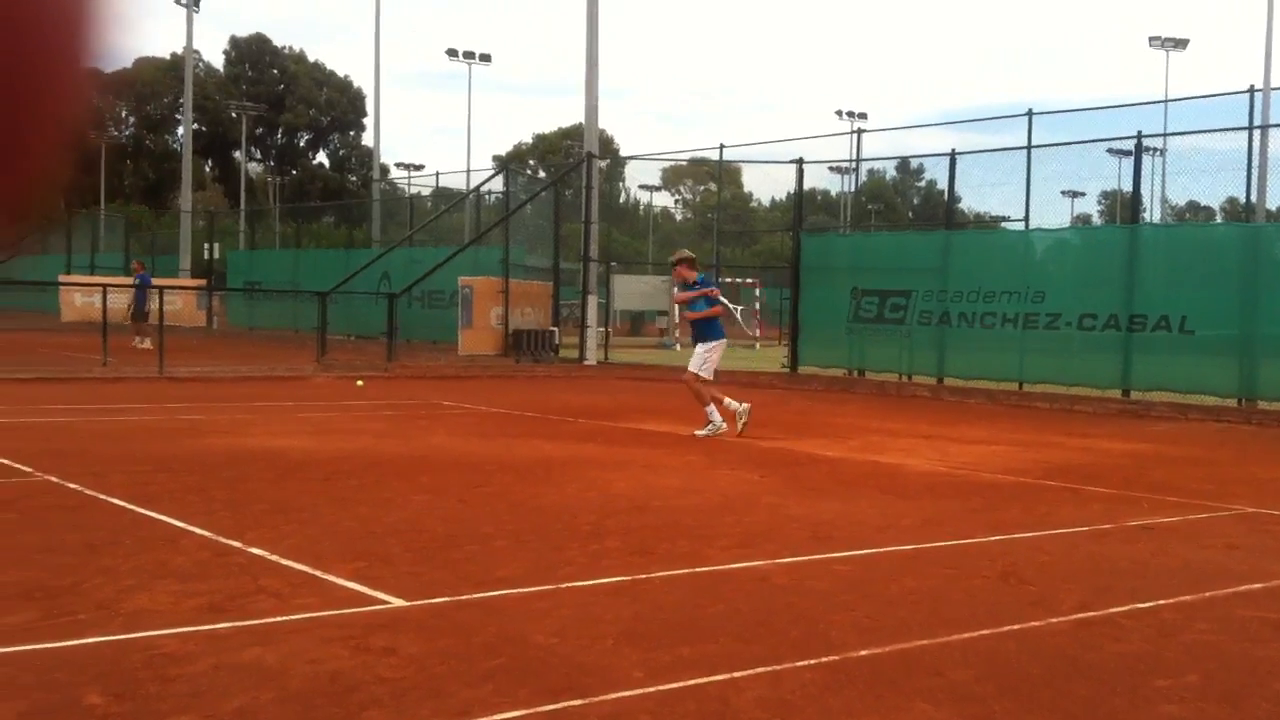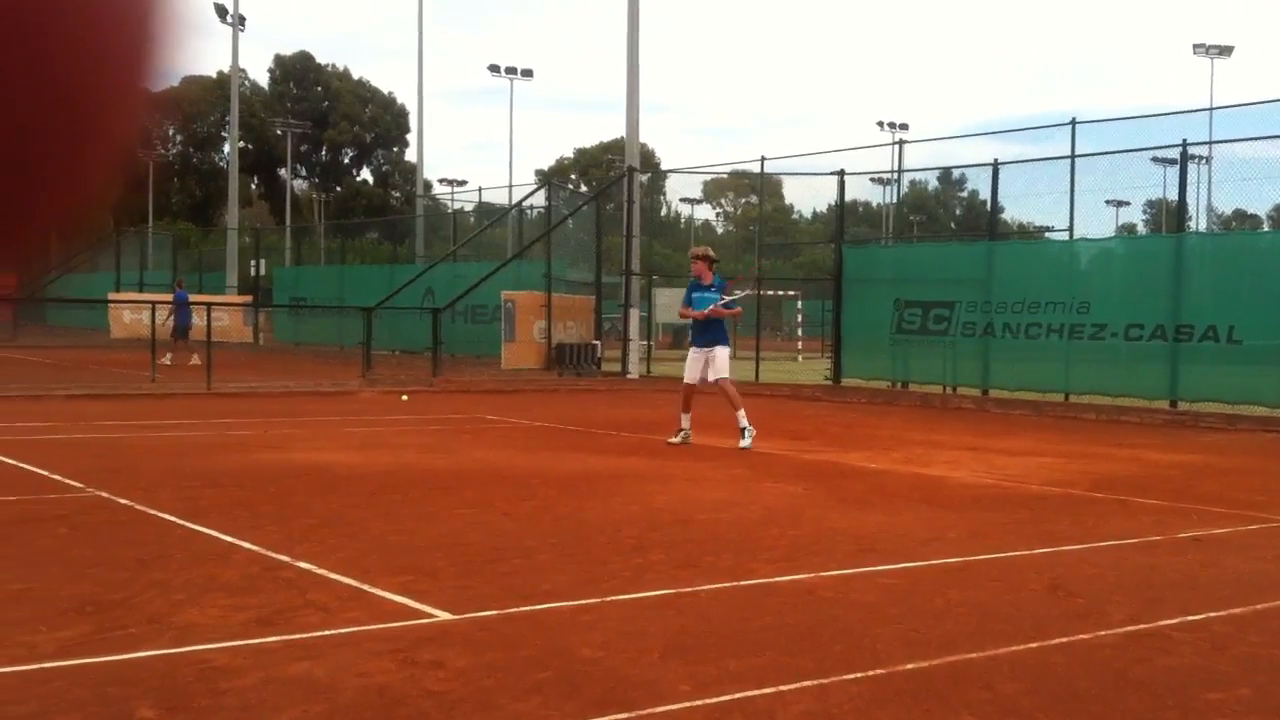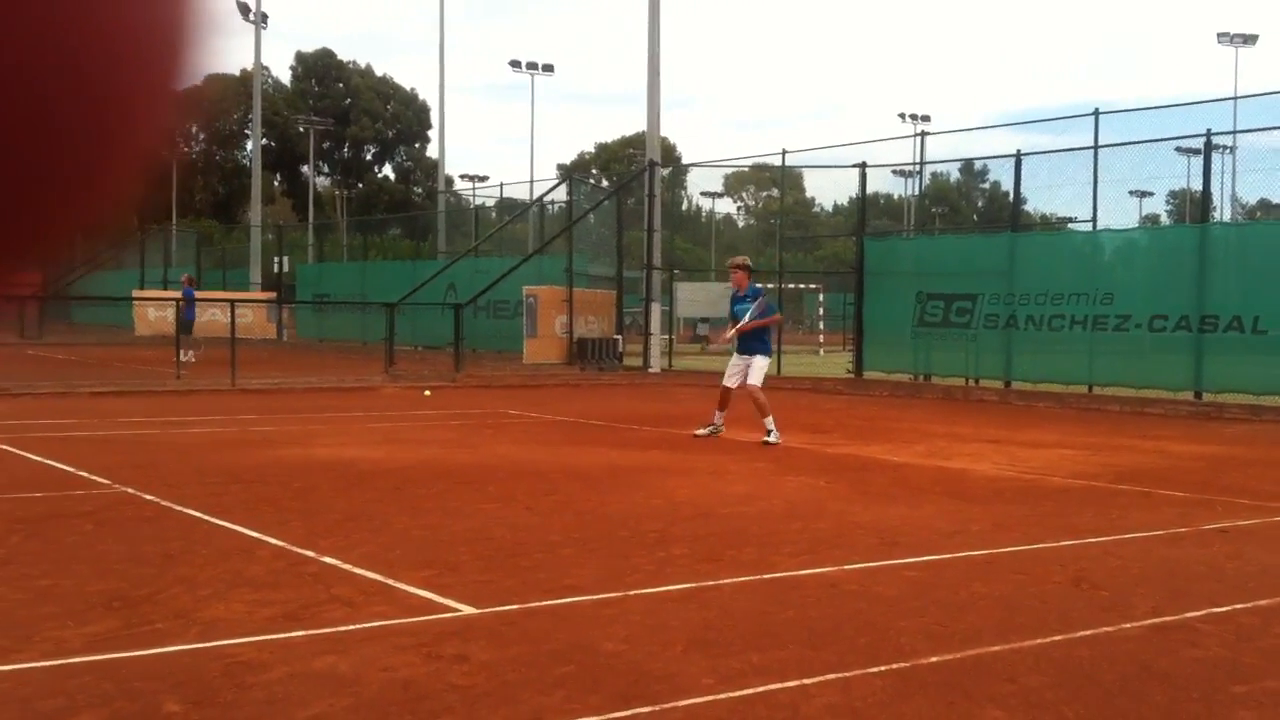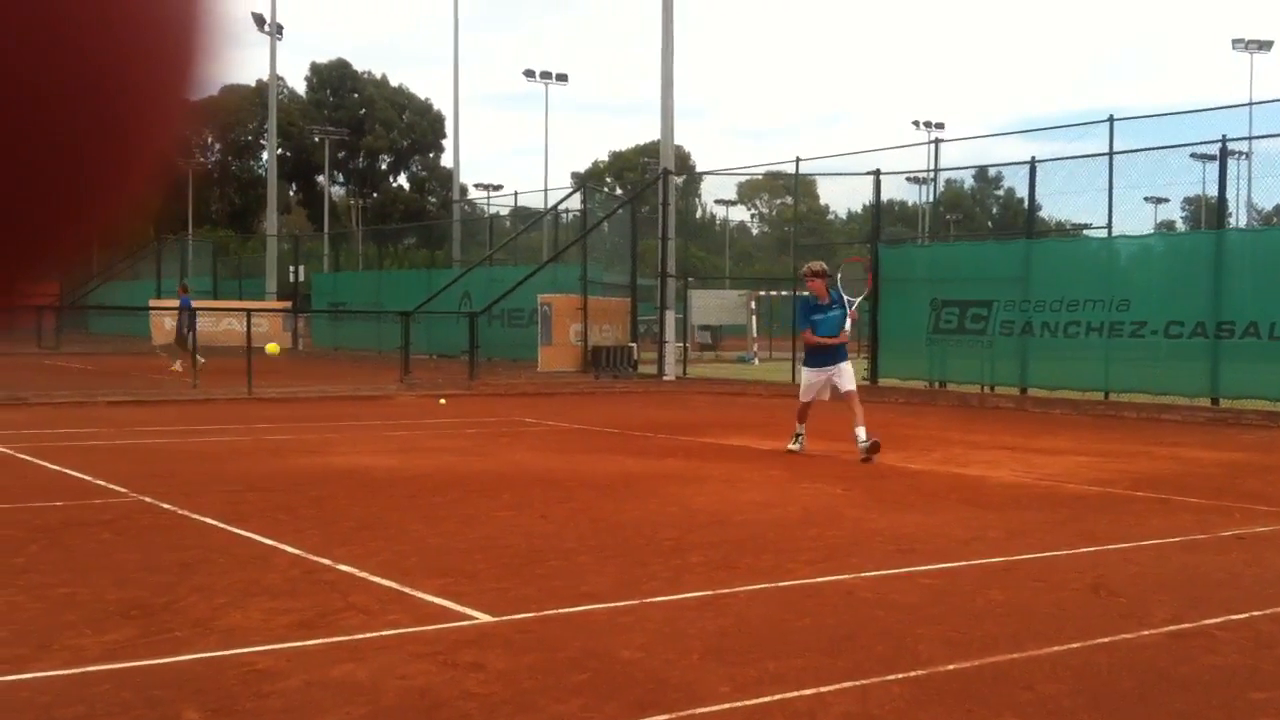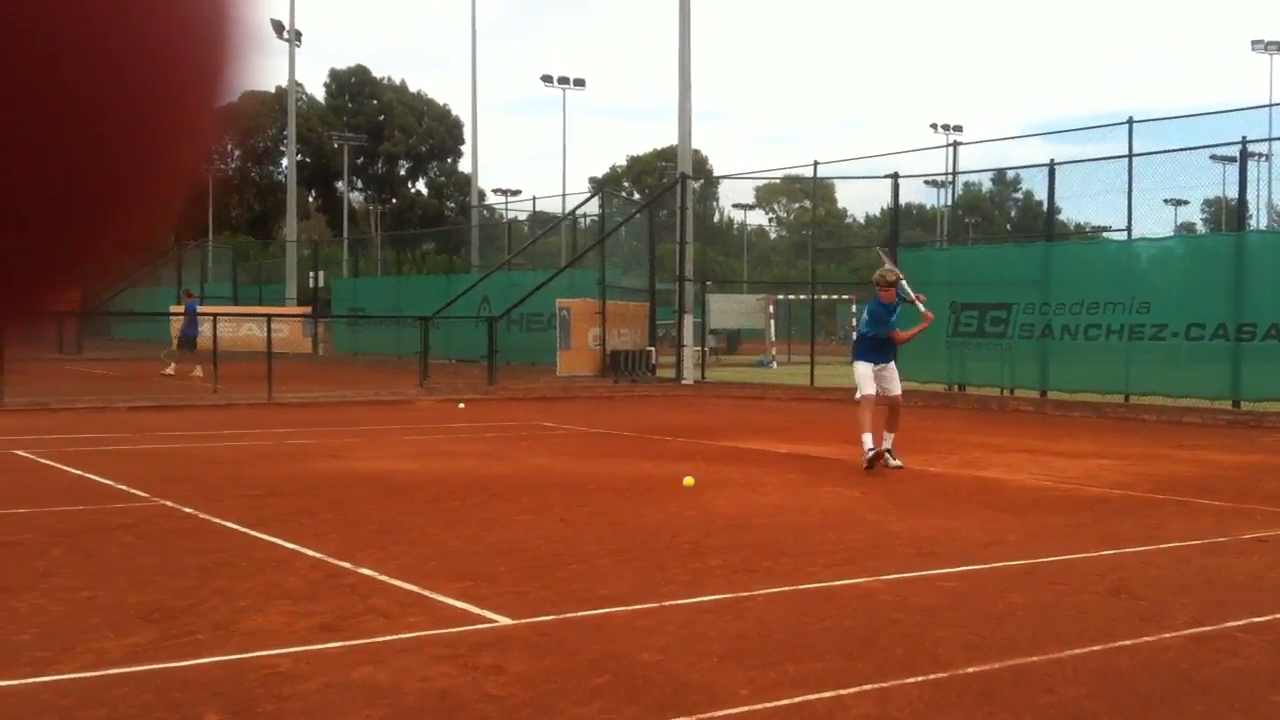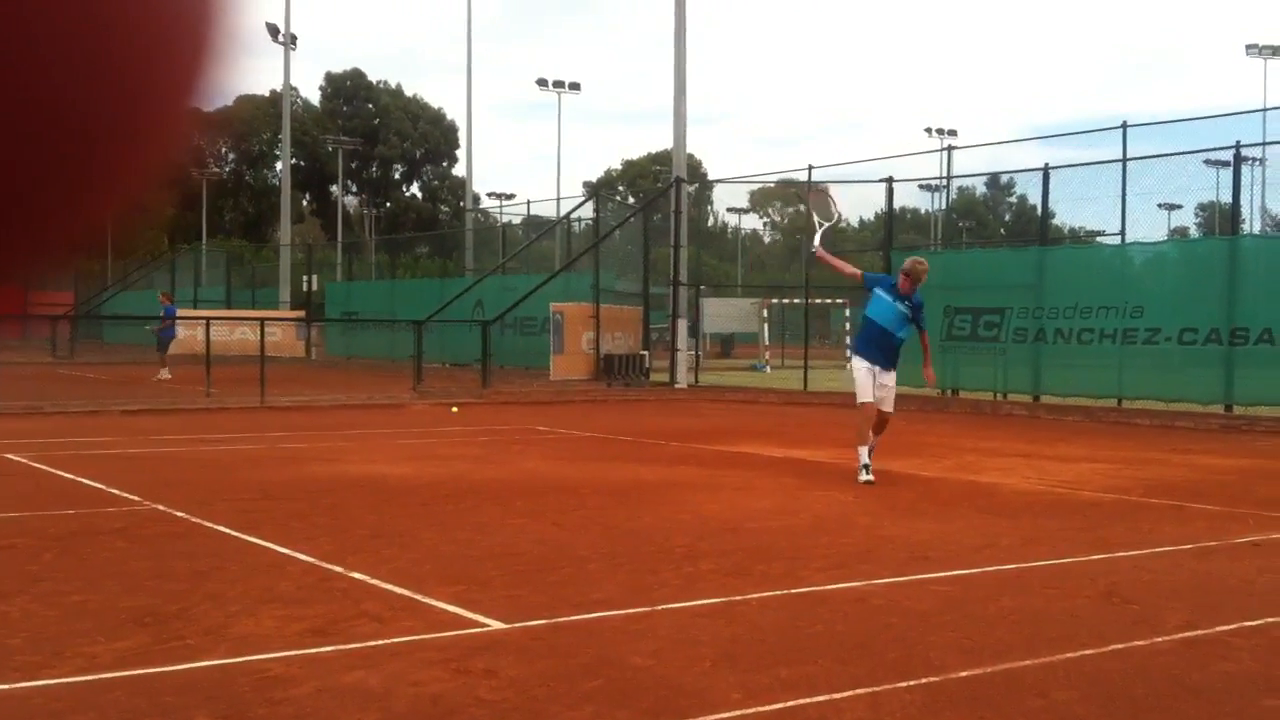
dt=0.5s
person 1, frame 1
left shoulder: (707, 283)
right shoulder: (685, 288)
left elbow: (719, 309)
right elbow: (678, 299)
left wrist: (696, 315)
right wrist: (703, 292)
left hip: (712, 339)
right hip: (702, 342)
left knee: (690, 379)
right knee: (702, 388)
left ankle: (717, 422)
right ankle: (739, 408)
person 1, frame 2
left shoulder: (721, 286)
right shoulder: (692, 286)
left elbow: (738, 310)
right elbow: (682, 311)
left wrist: (722, 312)
right wrist: (695, 314)
left hip: (718, 344)
right hip: (697, 345)
left knee: (724, 384)
right knee: (687, 388)
left ankle: (746, 428)
right ankle: (685, 431)
person 1, frame 3
left shoulder: (758, 294)
right shoulder: (734, 297)
left elbow: (778, 317)
left wrist: (753, 324)
right wrist: (728, 333)
left hip: (759, 353)
right hip: (741, 352)
left knee: (752, 389)
right knee: (725, 389)
left ankle: (772, 430)
right ankle: (717, 424)
person 1, frame 4
left shoulder: (840, 298)
right shoulder: (805, 305)
left elbow: (849, 316)
right elbow: (807, 338)
left wrist: (850, 319)
right wrist: (833, 339)
left hip: (839, 360)
right hip: (815, 363)
left knee: (851, 396)
right knee: (805, 404)
left ankle: (863, 441)
right ankle: (799, 435)
person 1, frame 5
left shoulder: (895, 297)
right shoulder: (876, 310)
right elbow: (899, 338)
left wrist: (914, 300)
right wrist: (923, 324)
left hip: (885, 359)
right hip: (864, 359)
left knee: (895, 402)
right knee: (869, 399)
left ankle: (887, 449)
right ankle: (869, 449)
person 1, frame 6
left shoulder: (916, 303)
right shoulder: (881, 282)
left elbow: (922, 333)
right elbow: (854, 272)
left wrist: (928, 365)
right wrist: (824, 256)
left hip: (886, 365)
right hip: (862, 358)
left knee: (884, 416)
right knee: (865, 407)
left ankle: (868, 445)
right ankle: (863, 464)
